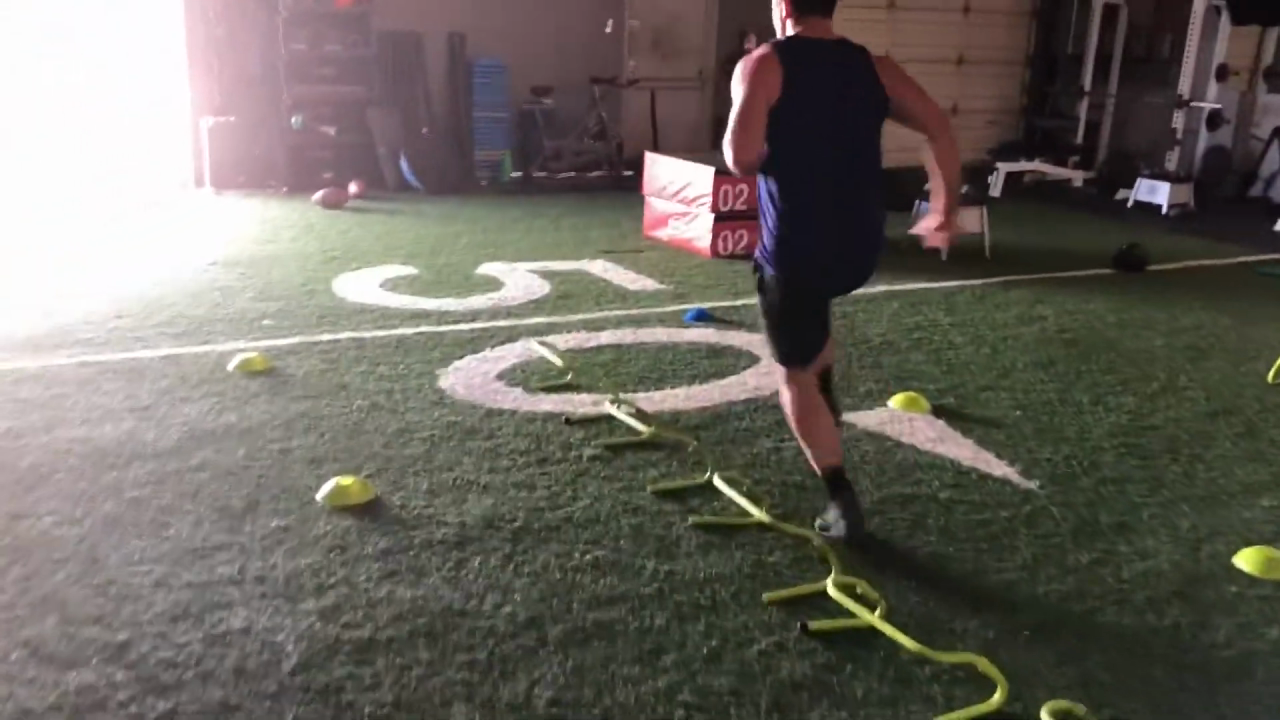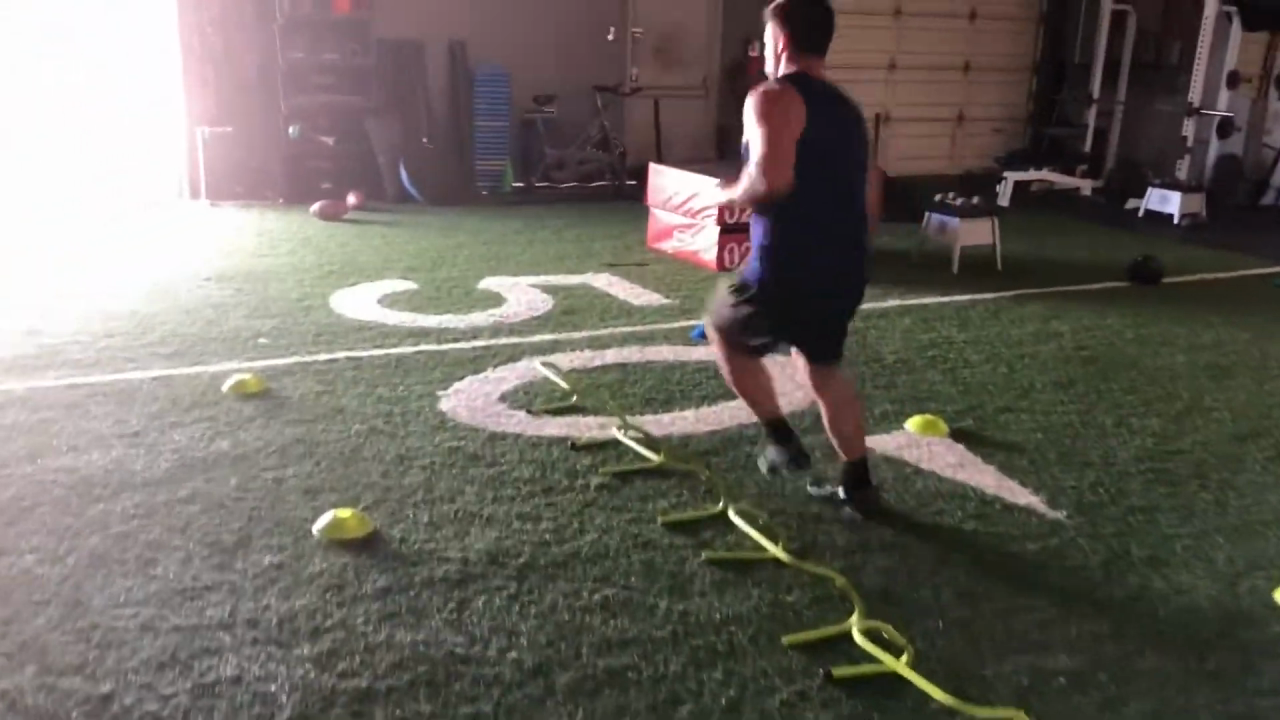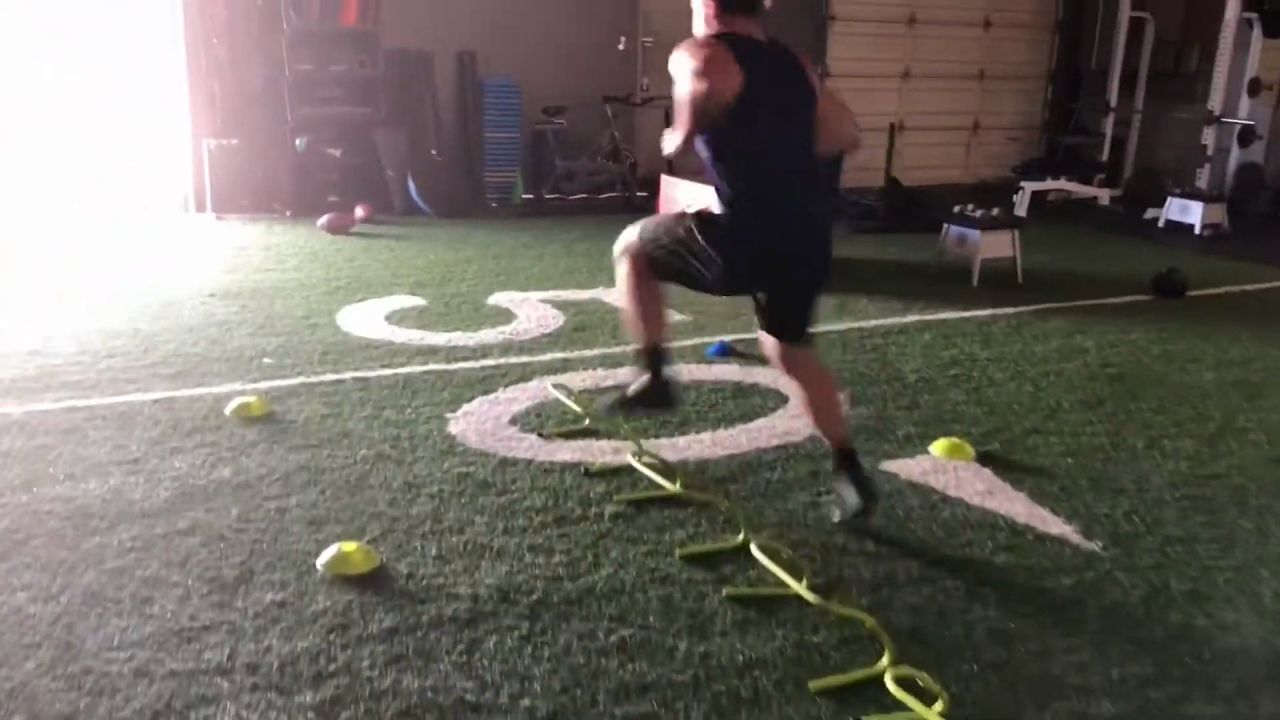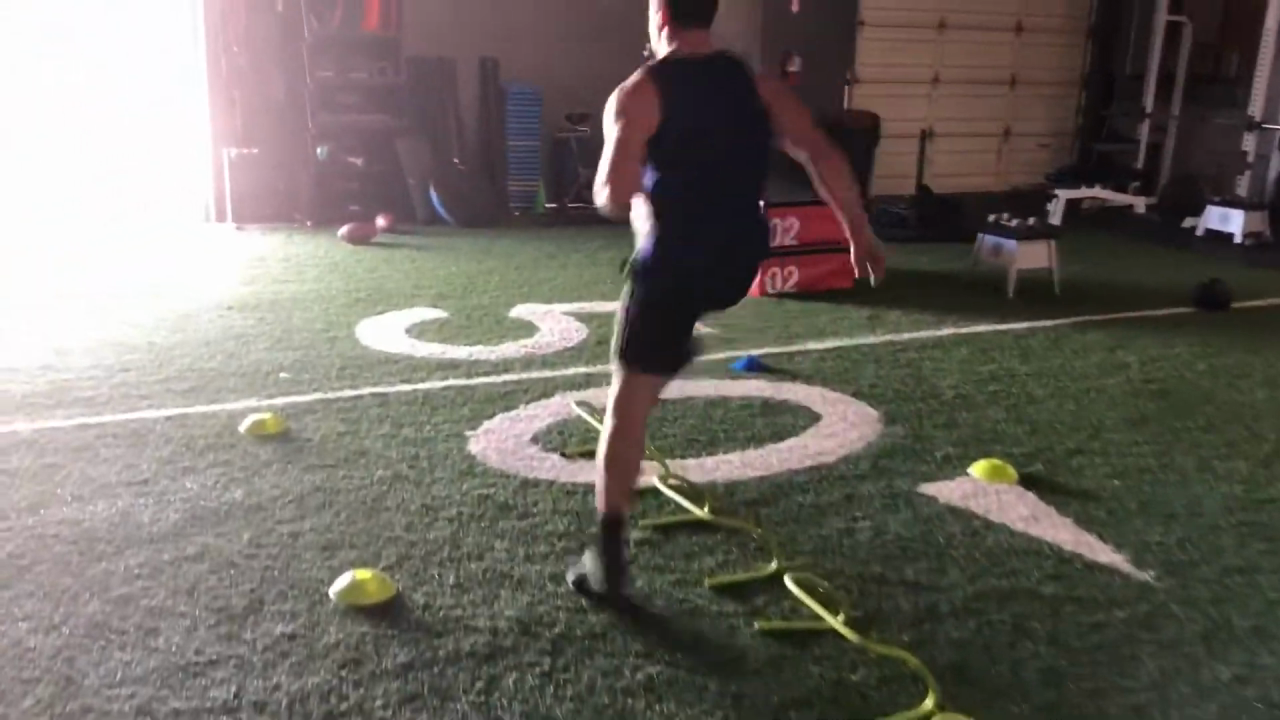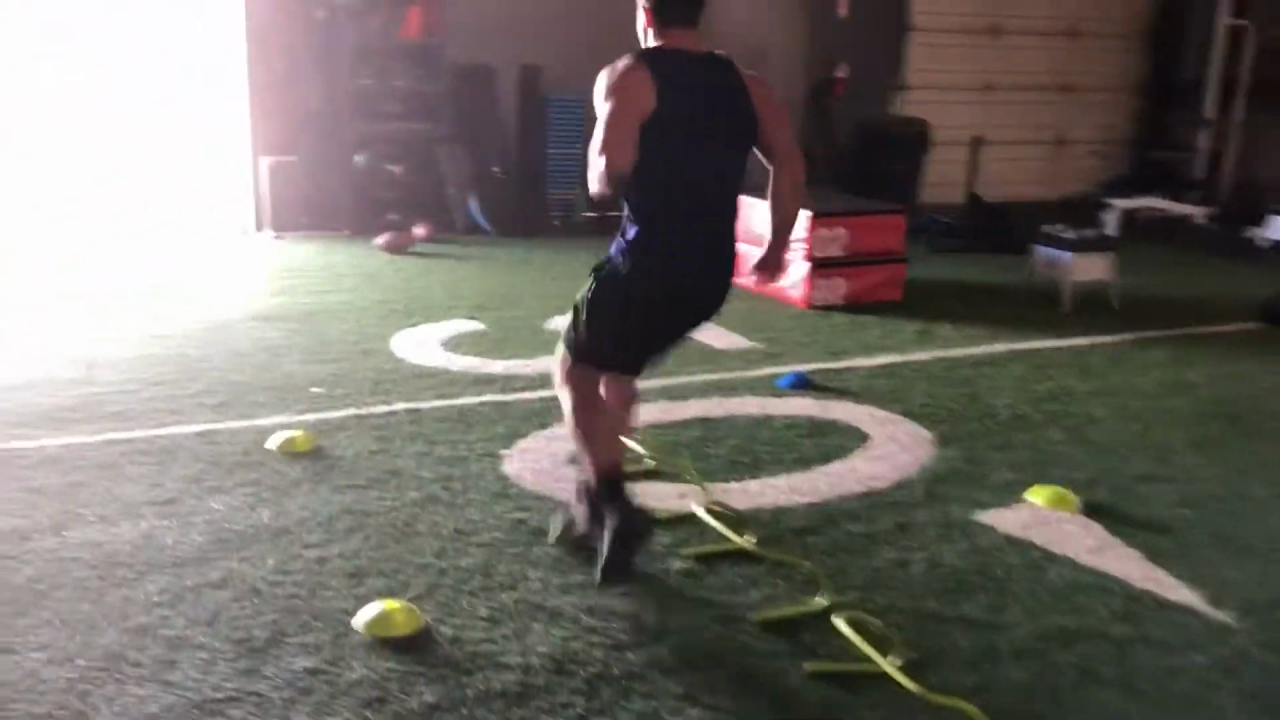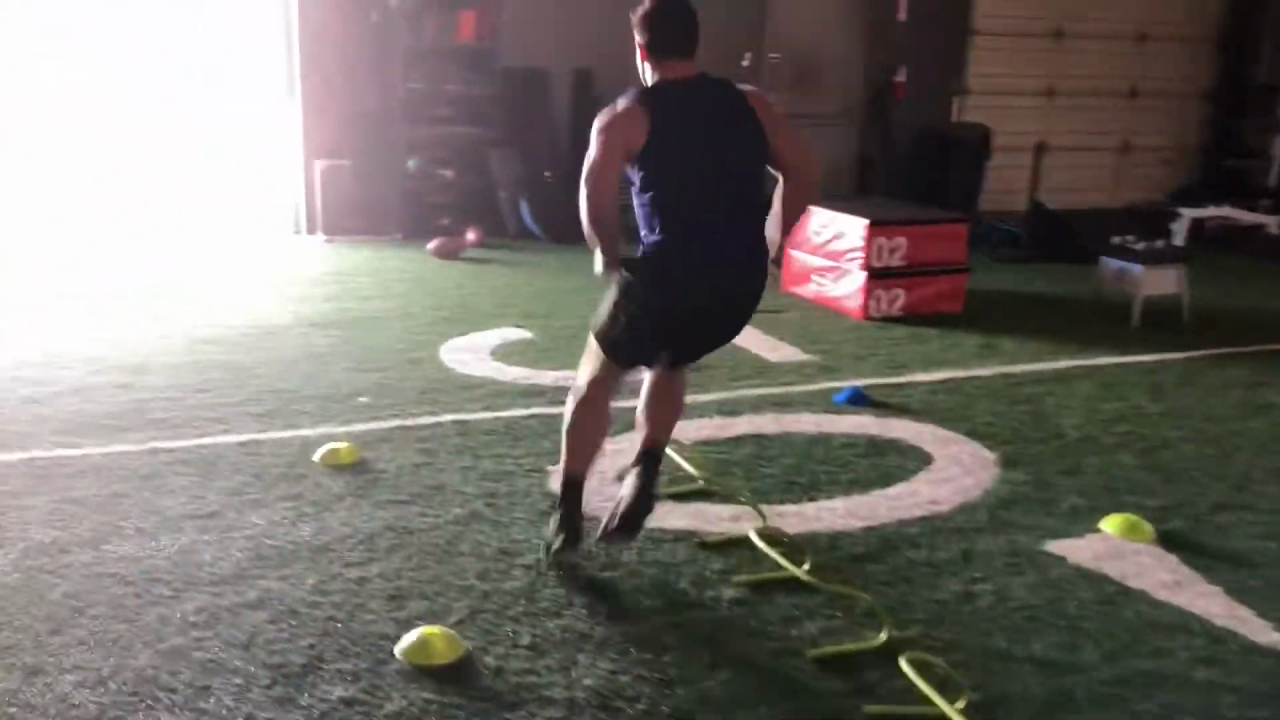
dt=0.2s
person 1, frame 1
left shoulder: (763, 66)
right shoulder: (876, 68)
left elbow: (740, 156)
right elbow: (940, 131)
left wrist: (755, 169)
right wrist: (944, 210)
left hip: (795, 247)
right hip: (862, 245)
left knee: (798, 377)
left ankle: (843, 503)
right ankle: (826, 386)
person 1, frame 2
left shoulder: (773, 99)
right shoulder: (850, 114)
left elbow: (772, 181)
right elbow: (868, 209)
left wrist: (734, 193)
left hip: (781, 279)
right hip: (845, 278)
left knee: (724, 333)
right knee: (826, 374)
left ankle: (782, 439)
right ankle: (858, 486)
person 1, frame 3
left shoulder: (704, 56)
right shoulder: (793, 67)
left elbow: (701, 100)
right elbow: (834, 139)
left wrist: (676, 140)
left hip: (746, 239)
right hip: (808, 246)
left knee: (633, 248)
right knee: (792, 352)
left ankle: (654, 377)
right ankle: (851, 474)
person 1, frame 4
left shoulder: (640, 91)
right shoulder: (759, 86)
left elbow: (614, 199)
right elbow: (823, 157)
left wrist: (635, 194)
right wrist: (859, 234)
left hip: (677, 269)
right hip: (743, 263)
left knee: (628, 408)
right ankle: (661, 357)
person 1, frame 5
left shoulder: (627, 78)
right shoulder: (747, 88)
left elbow: (609, 169)
right elbow: (791, 176)
left wrist: (608, 185)
right wrist: (777, 245)
left hip: (647, 268)
right hip: (708, 278)
left knee: (576, 371)
right knee: (613, 379)
left ankle: (618, 509)
person 1, frame 6
left shoulder: (628, 117)
right shoulder: (746, 104)
left elbow: (594, 186)
right elbow: (801, 173)
left wrist: (607, 253)
right wrist: (778, 236)
left hip: (669, 281)
right hip: (737, 288)
left knee: (594, 388)
right knee: (665, 379)
left ankle: (568, 520)
right ankle: (644, 480)
